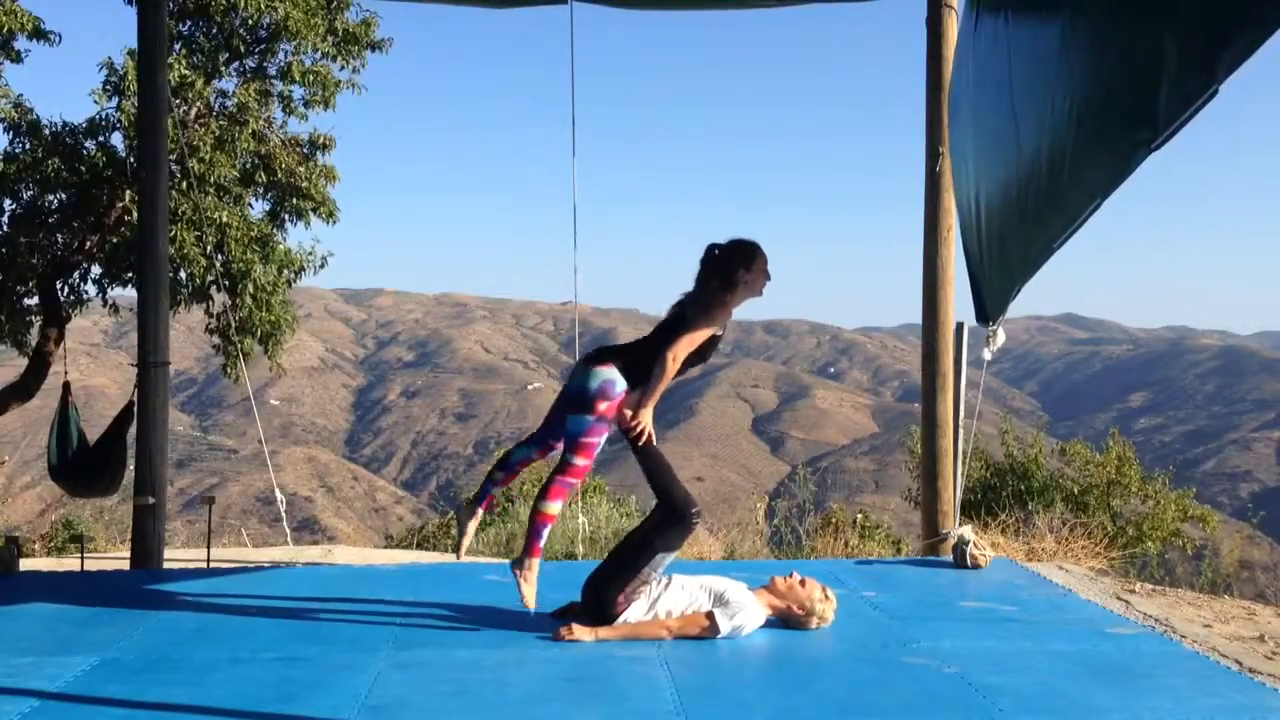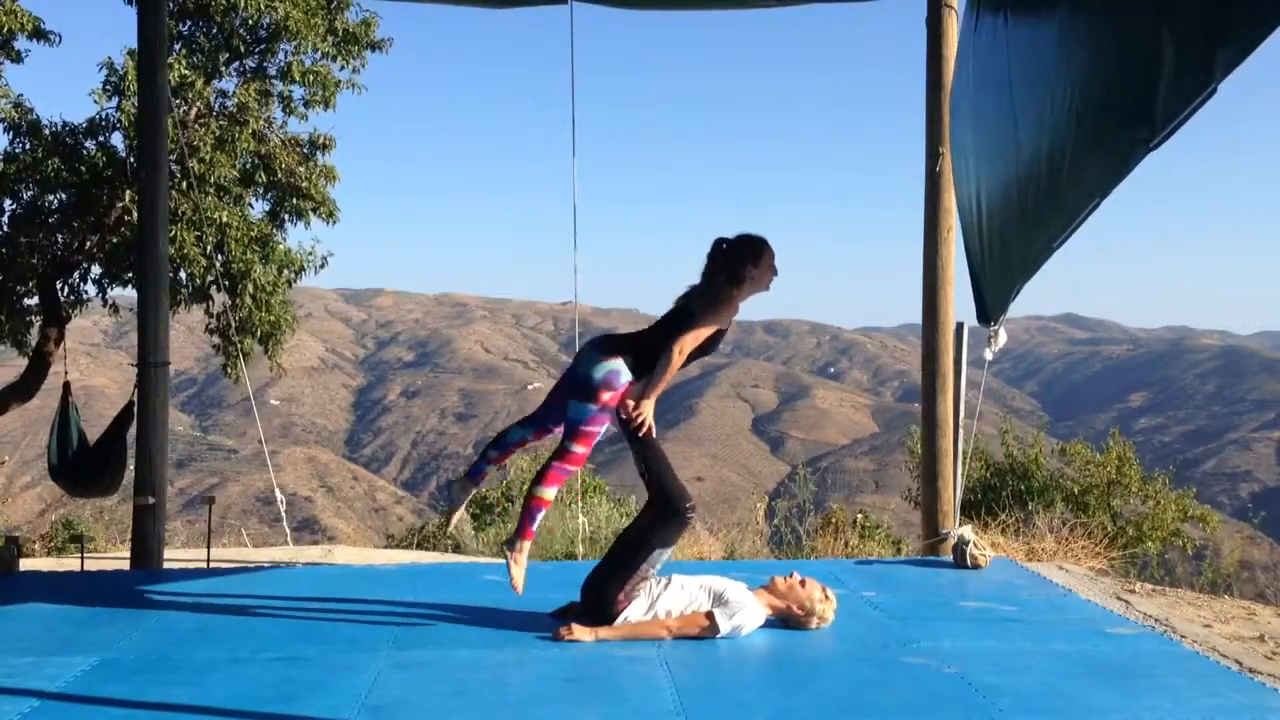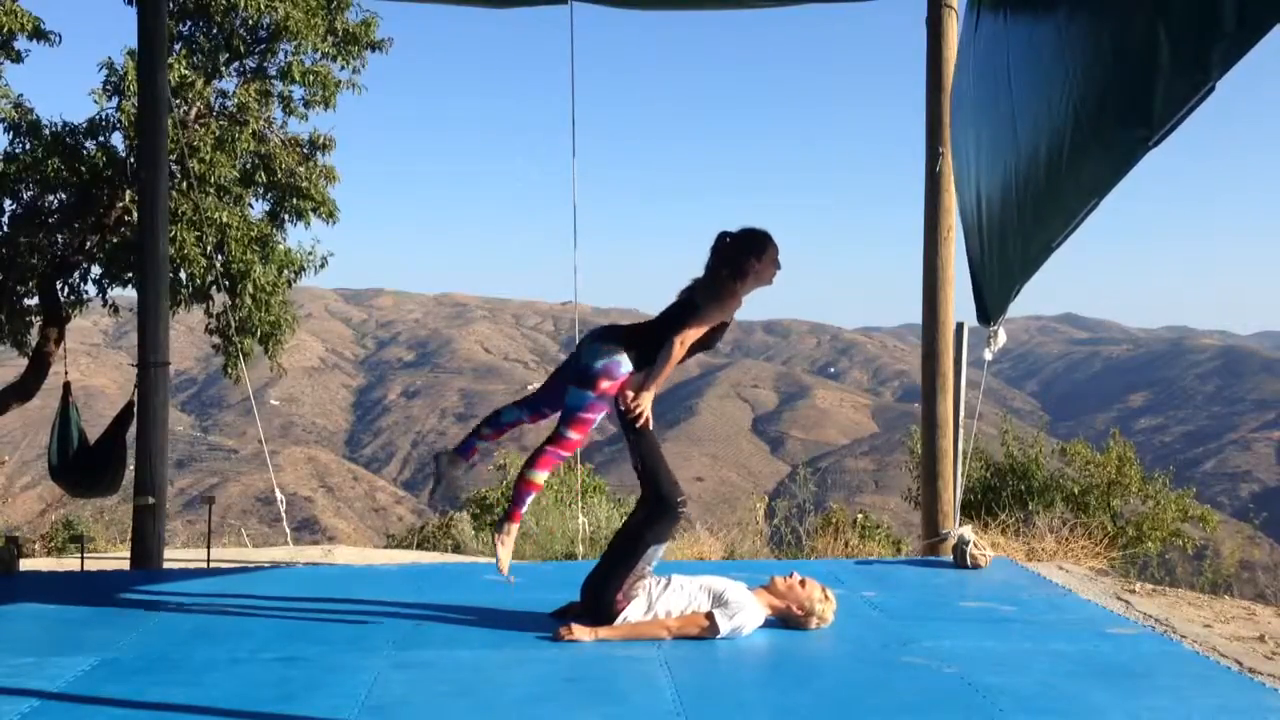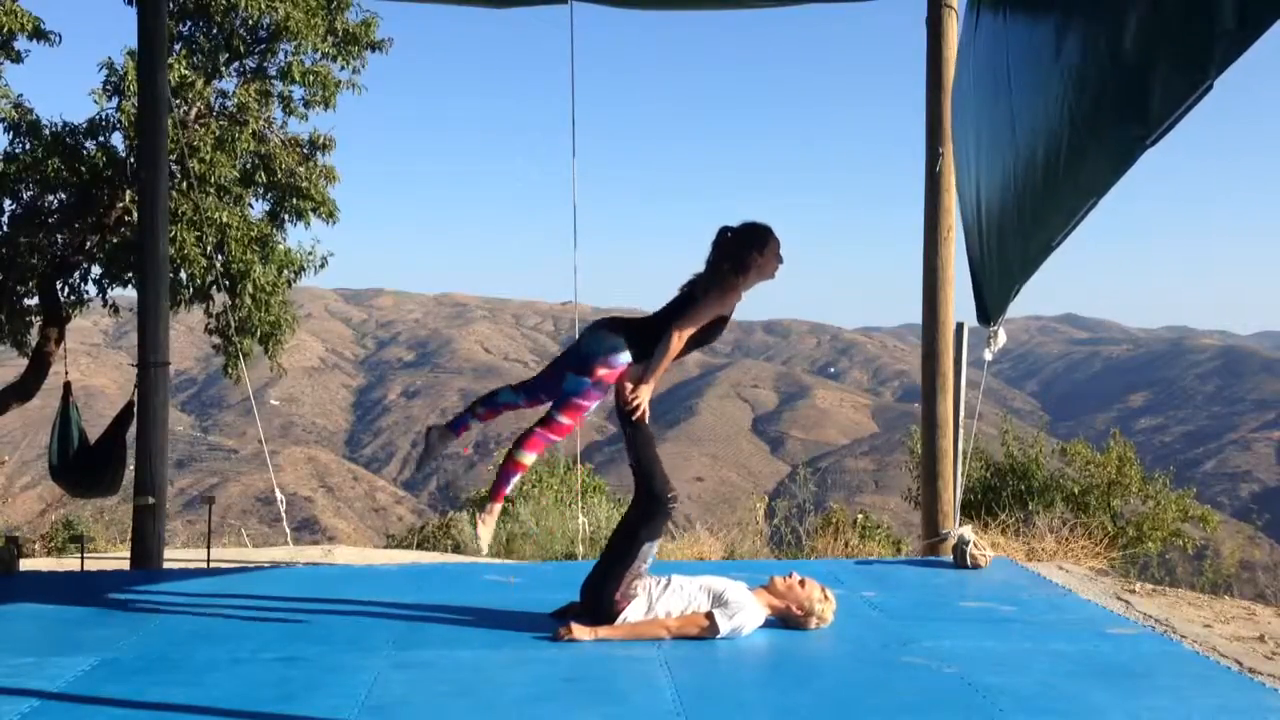
dt=0.1s
person 1, frame 1
left shoulder: (707, 299)
right shoulder: (721, 311)
right elbow: (673, 355)
left wrist: (637, 397)
right wrist: (647, 407)
left hip: (601, 368)
right hip: (607, 379)
left knee: (541, 443)
right knee: (570, 471)
left ankle: (475, 508)
right ankle: (528, 561)
person 1, frame 2
left shoulder: (711, 293)
right shoulder: (727, 306)
right elbow: (677, 349)
left wrist: (639, 388)
right wrist: (649, 399)
left hip: (603, 356)
right hip: (611, 371)
left knee: (537, 424)
right knee: (568, 458)
left ankle: (465, 484)
right ankle: (520, 544)
person 1, frame 3
left shoulder: (717, 287)
right shoulder: (730, 298)
right elbow: (680, 342)
left wrist: (640, 378)
right wrist: (648, 389)
left hip: (608, 346)
right hip: (613, 359)
left knee: (533, 407)
right knee: (562, 442)
left ankle: (455, 457)
right ankle: (508, 526)
person 1, frame 4
left shoulder: (716, 280)
right shoulder: (729, 292)
right elbow: (677, 334)
left wrist: (639, 371)
right wrist: (648, 384)
left hip: (607, 338)
right hip: (612, 352)
left knee: (530, 393)
right knee: (554, 426)
left ankle: (446, 434)
right ankle: (491, 506)
person 2, frame 1
left shoulder: (746, 616)
right shoulder: (744, 598)
left elbow: (671, 628)
left wrist: (596, 633)
left hip: (615, 606)
right hip: (615, 604)
left knee: (683, 513)
person 2, frame 2
left shoulder: (745, 615)
right shoulder: (744, 598)
left elbow: (670, 627)
left wrist: (595, 633)
left hip: (614, 606)
right hip: (616, 601)
left knee: (677, 508)
person 2, frame 3
left shoulder: (745, 616)
right shoulder: (742, 596)
left elbow: (670, 629)
left wrist: (595, 633)
left hip: (615, 608)
right hip: (616, 605)
left knee: (669, 504)
person 2, frame 4
left shoulder: (745, 615)
right shoulder: (743, 597)
left elbow: (670, 628)
left wrist: (595, 633)
left hip: (614, 608)
right hip: (617, 603)
left knee: (659, 499)
